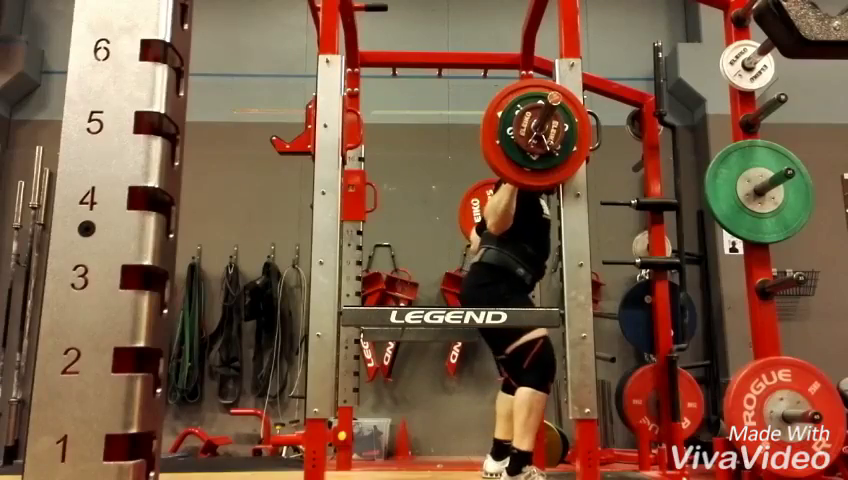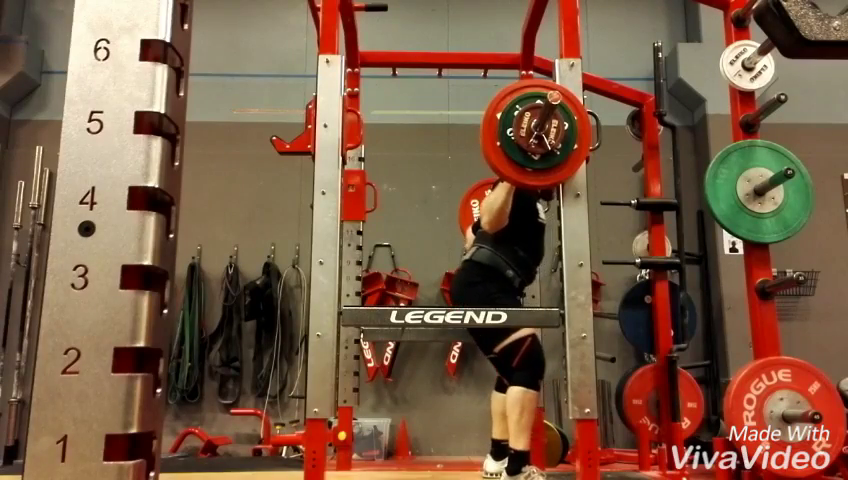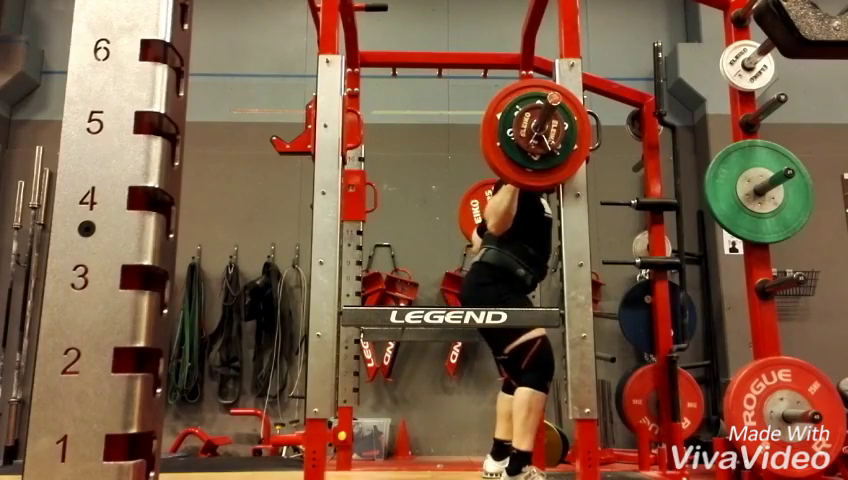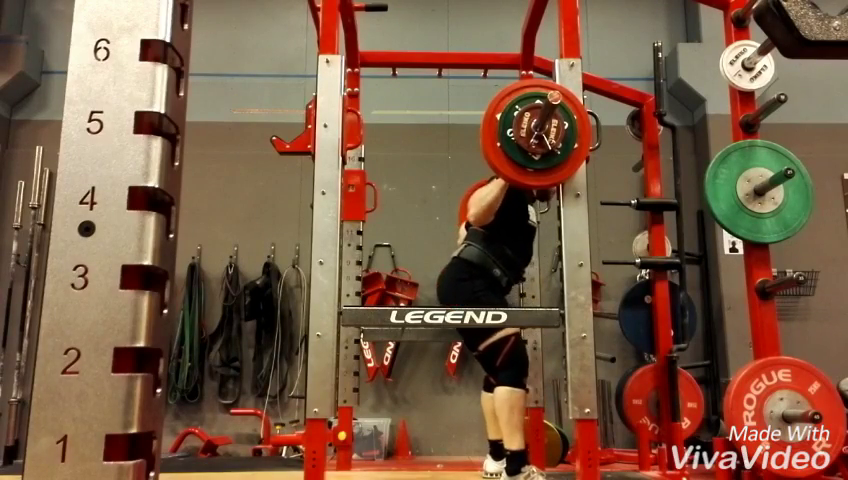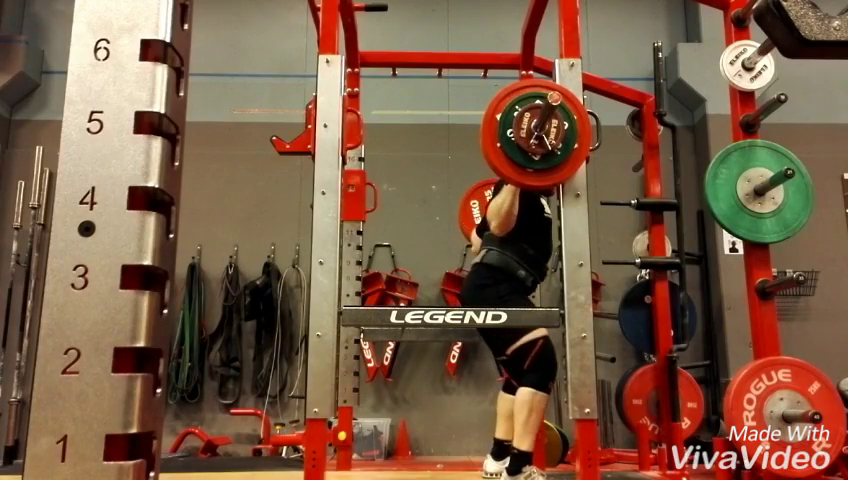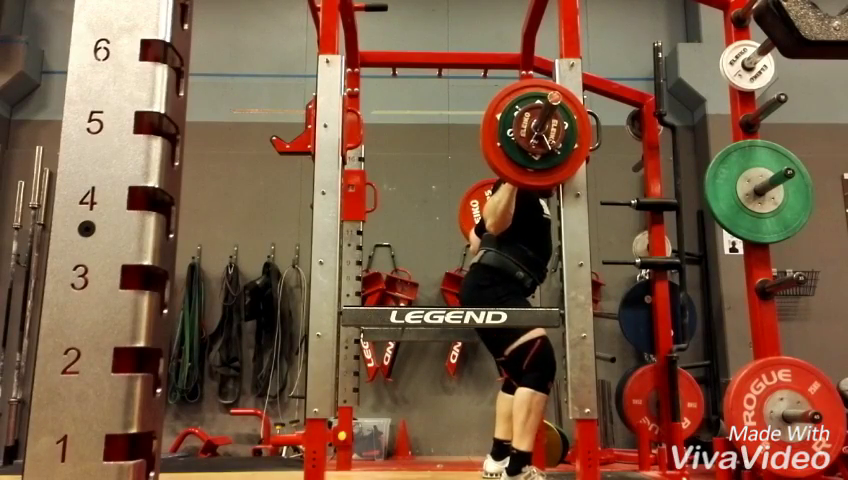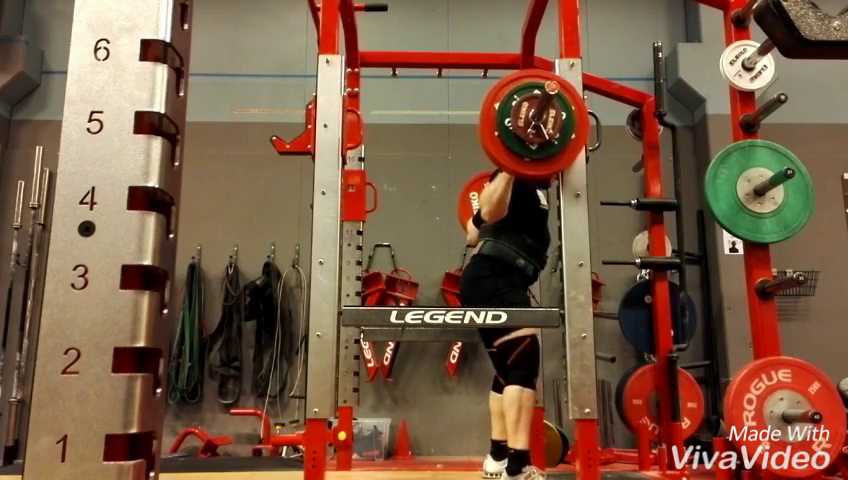
dt=0.4s
person 1, frame 1
left shoulder: (528, 196)
right shoulder: (524, 189)
left elbow: (477, 237)
right elbow: (496, 223)
left hip: (494, 287)
right hip: (492, 286)
left knee: (521, 371)
right knee: (539, 363)
person 1, frame 2
left shoulder: (524, 197)
right shoulder: (521, 190)
left elbow: (473, 235)
right elbow: (491, 221)
left hip: (487, 287)
right hip: (482, 286)
left knee: (514, 369)
right knee: (529, 364)
person 1, frame 3
left shoulder: (529, 195)
right shoulder: (524, 188)
left elbow: (480, 235)
right elbow: (496, 223)
right wrist: (513, 180)
left hip: (495, 288)
right hip: (491, 287)
left knee: (520, 370)
right knee: (538, 364)
person 1, frame 4
left shoulder: (520, 198)
right shoulder: (514, 190)
left elbow: (467, 229)
right elbow: (476, 214)
right wrist: (505, 175)
left hip: (472, 285)
right hip: (469, 284)
left knee: (501, 368)
right knee: (512, 364)
person 1, frame 5
left shoulder: (528, 195)
right shoulder: (524, 190)
left elbow: (478, 237)
right elbow: (500, 225)
left hip: (493, 289)
right hip: (493, 288)
left knee: (521, 372)
right knee: (540, 365)
person 1, frame 6
left shoulder: (528, 197)
right shoulder: (522, 189)
left elbow: (476, 242)
right elbow: (495, 223)
right wrist: (511, 179)
left hip: (494, 291)
right hip: (492, 289)
left knee: (521, 372)
right knee: (539, 366)
person 1, frame 7
left shoulder: (525, 187)
right shoulder: (521, 181)
left elbow: (473, 233)
right elbow: (491, 211)
right wrist: (508, 168)
left hip: (492, 282)
right hip: (493, 281)
left knee: (509, 369)
right knee: (523, 364)
